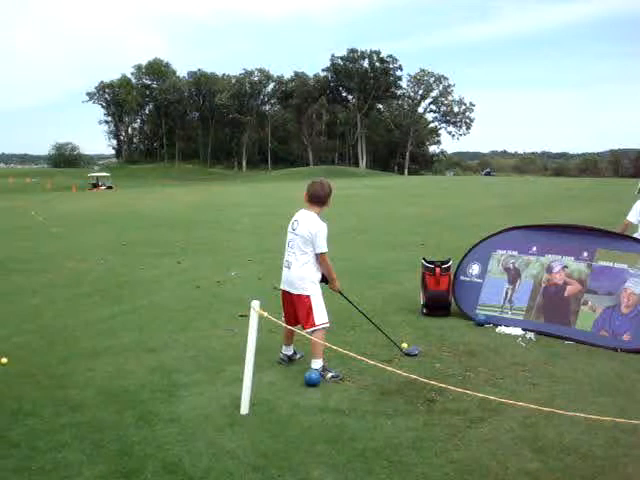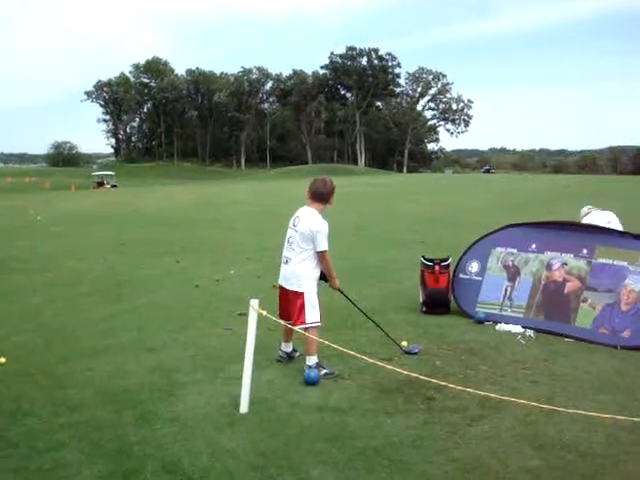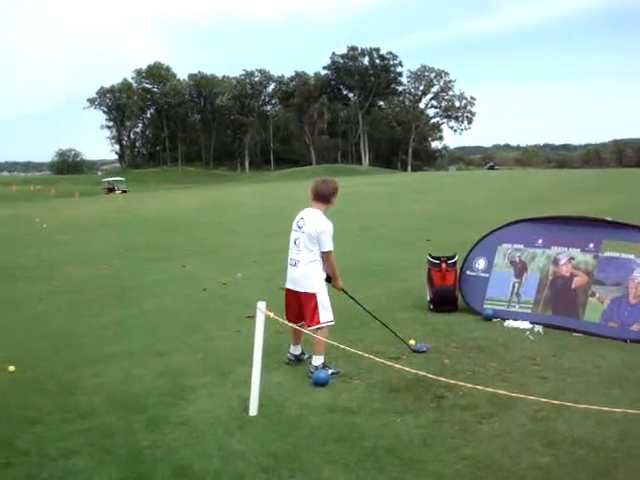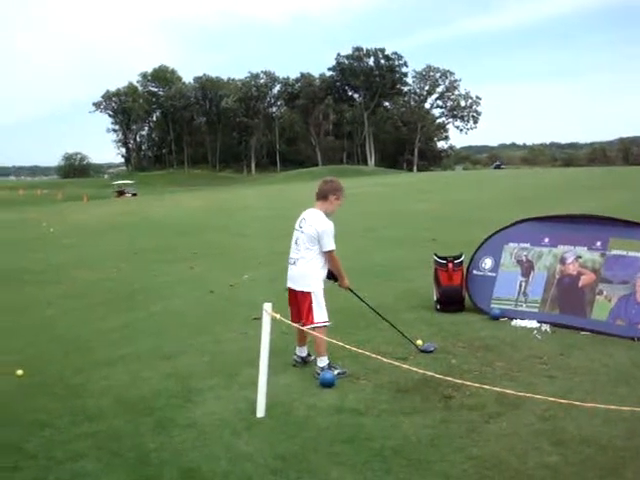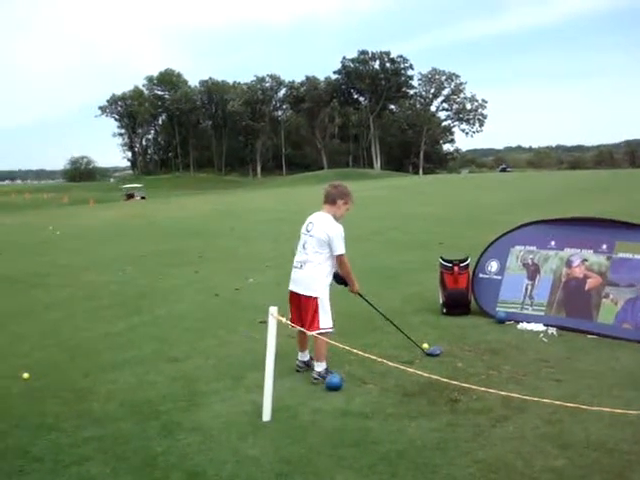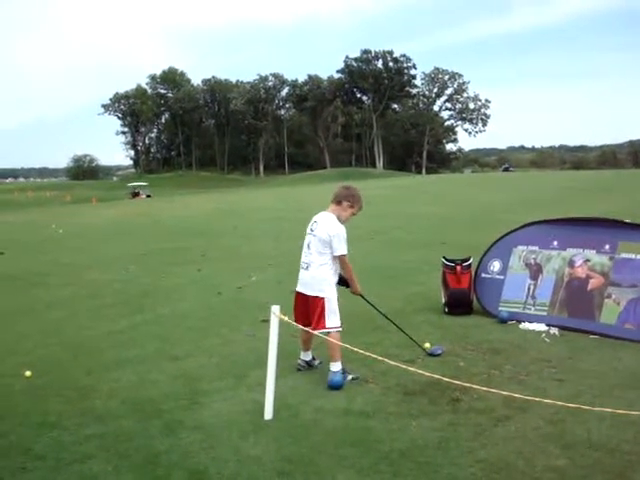
dt=0.5s
person 1, frame 1
left shoulder: (297, 217)
right shoulder: (318, 226)
right elbow: (322, 259)
left wrist: (326, 276)
right wrist: (333, 280)
left hip: (289, 278)
right hip: (305, 283)
left knee: (292, 320)
right knee: (318, 325)
left ankle: (287, 352)
right ankle: (317, 367)
person 1, frame 2
left shoulder: (299, 214)
right shoulder: (319, 224)
right elbow: (323, 256)
left wrist: (324, 273)
right wrist: (333, 279)
left hip: (287, 275)
right hip: (303, 280)
left knee: (290, 318)
right knee: (311, 323)
left ankle: (286, 350)
right ankle: (312, 364)
person 1, frame 3
left shoulder: (301, 216)
right shoulder: (324, 224)
right elbow: (328, 257)
right wrist: (336, 279)
left hip: (293, 278)
right hip: (311, 281)
left knee: (296, 320)
right knee: (321, 323)
left ankle: (295, 353)
right ankle: (317, 364)
person 1, frame 4
left shoulder: (304, 216)
right shoulder: (324, 224)
right elbow: (331, 256)
left wrist: (329, 270)
right wrist: (342, 278)
left hip: (295, 276)
right hip: (309, 280)
left knee: (301, 320)
right knee: (318, 323)
left ankle: (301, 354)
right ankle: (323, 365)
person 1, frame 5
left shoulder: (311, 220)
right shoulder: (334, 228)
right elbow: (342, 261)
left wrist: (337, 274)
right wrist: (352, 283)
left hip: (298, 281)
right hip: (315, 285)
left knee: (303, 325)
right knee: (322, 328)
left ankle: (303, 359)
right ankle: (320, 370)
person 1, frame 6
left shoulder: (317, 219)
right shoulder: (336, 228)
right elbow: (343, 261)
left wrist: (339, 274)
right wrist: (354, 284)
left hip: (305, 281)
right hip: (322, 285)
left knee: (308, 324)
right knee: (333, 327)
left ankle: (305, 359)
right ankle: (336, 371)
